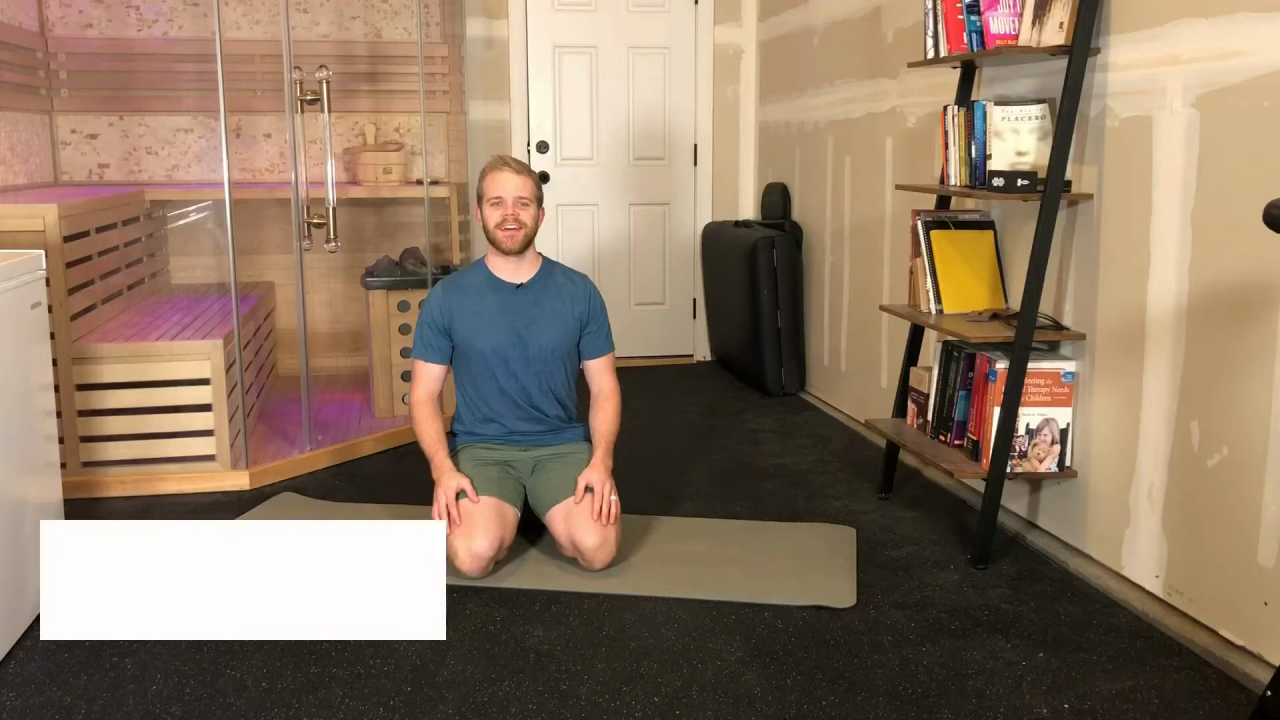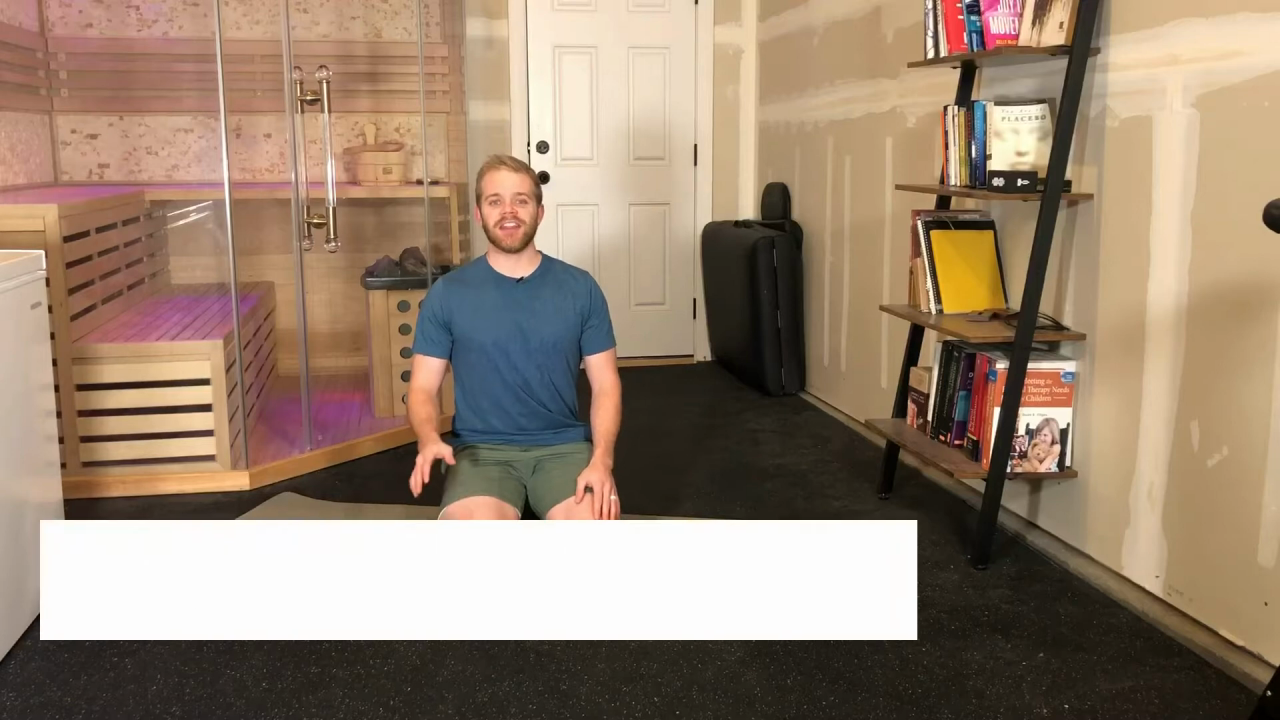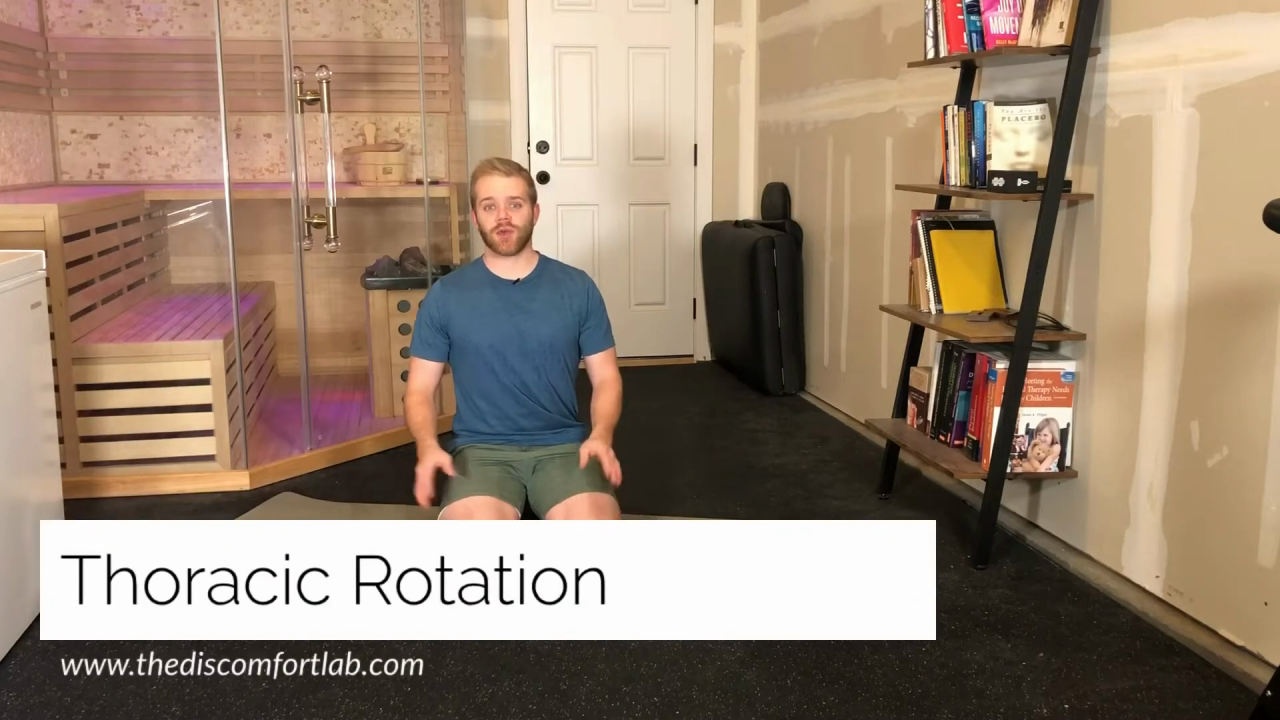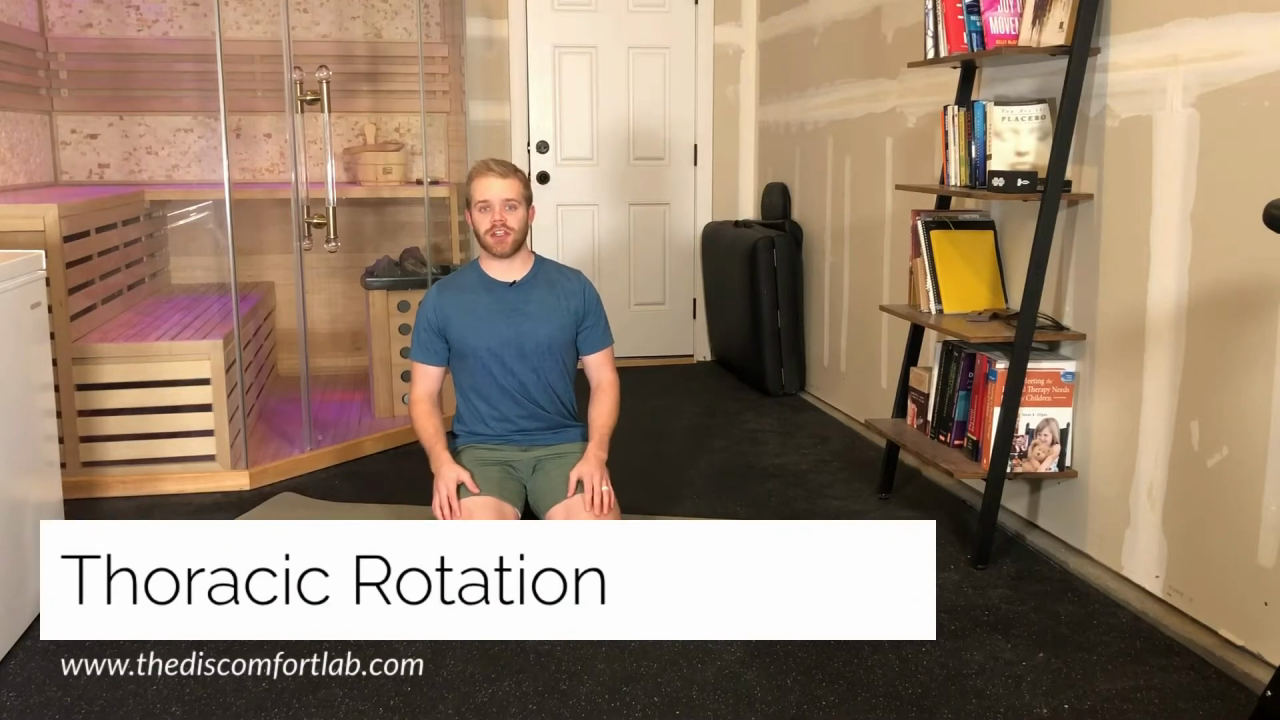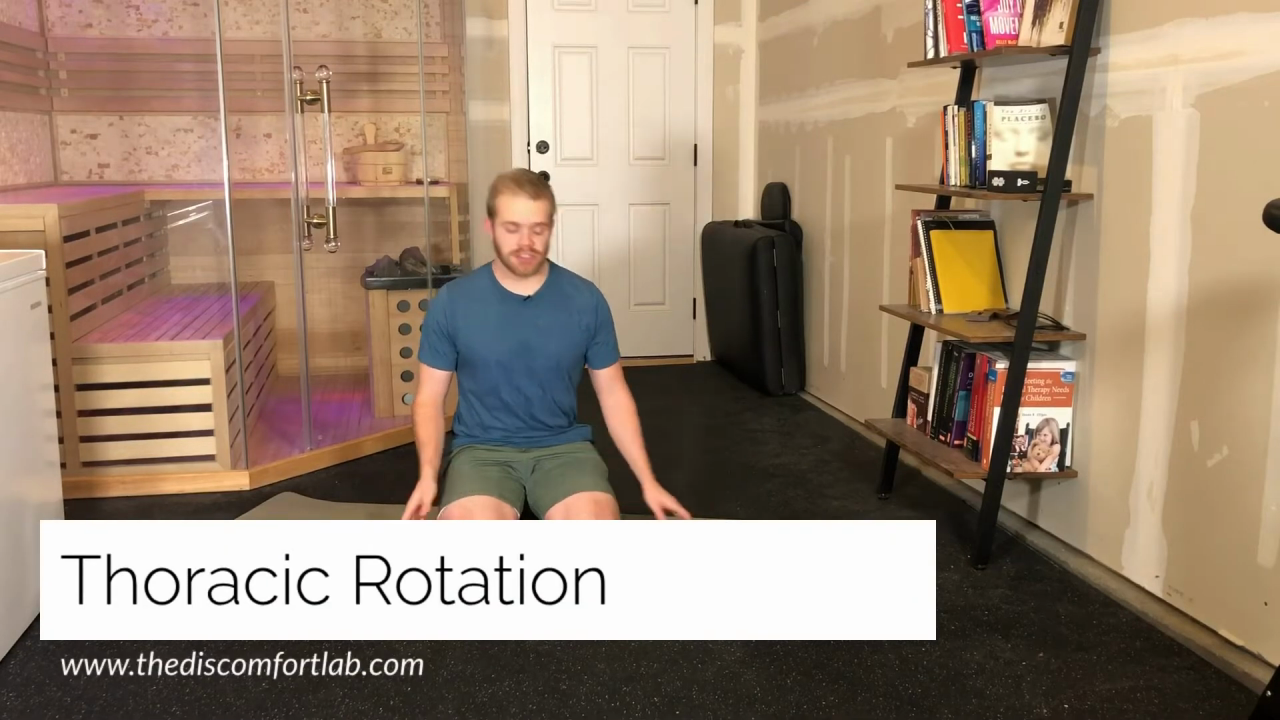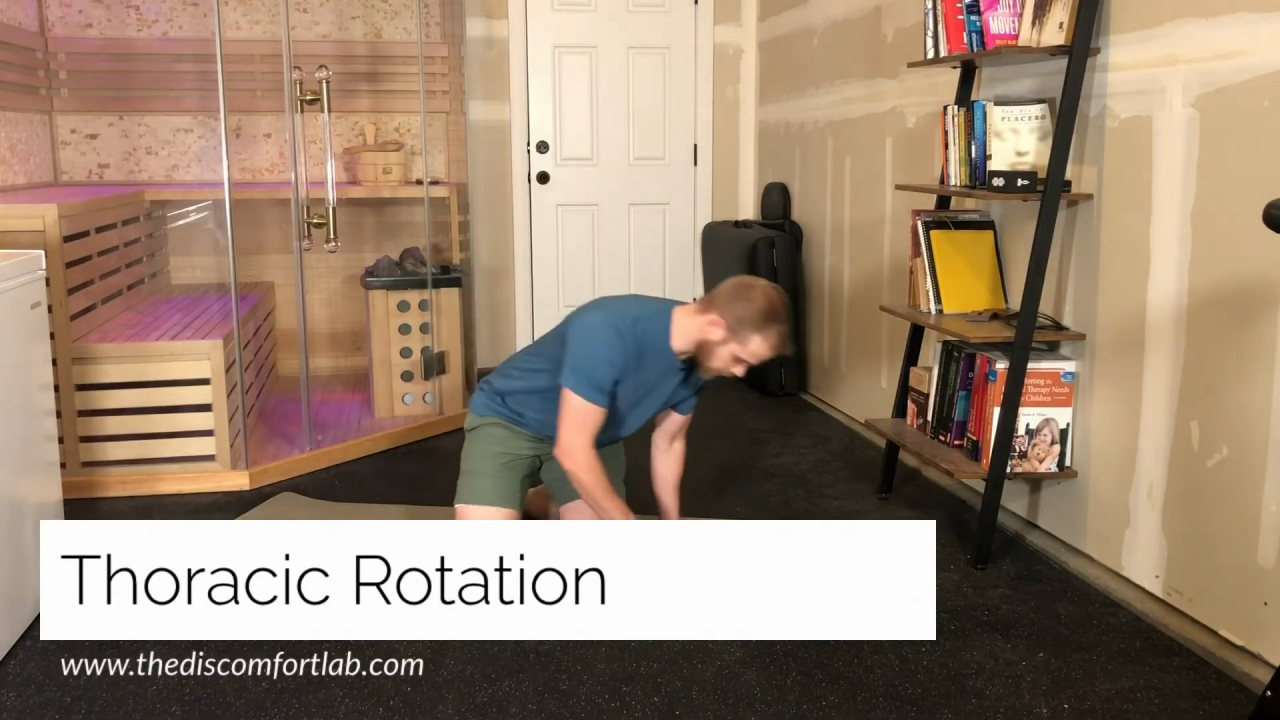
dt=0.7s
person 1, frame 1
left shoulder: (579, 292)
right shoulder: (447, 297)
left elbow: (604, 387)
right elbow: (424, 395)
left wrist: (602, 460)
right wrist: (443, 468)
left hip: (562, 444)
right hip: (481, 447)
left knee: (595, 547)
right knee: (473, 556)
left ankle: (540, 511)
right ankle: (510, 513)
person 1, frame 2
left shoulder: (580, 288)
right shoulder: (447, 294)
left elbow: (605, 384)
right elbow: (423, 387)
left wrist: (601, 458)
right wrist: (429, 440)
left hip: (563, 445)
right hip: (482, 448)
person 1, frame 3
left shoulder: (577, 288)
right shoulder: (445, 296)
left elbow: (606, 378)
right elbow: (420, 389)
left wrist: (601, 434)
right wrist: (427, 446)
left hip: (562, 444)
right hip: (481, 448)
person 1, frame 4
left shoulder: (574, 288)
right shoulder: (442, 299)
left elbow: (604, 380)
right elbow: (424, 395)
left wrist: (595, 453)
right wrist: (441, 460)
left hip: (562, 445)
right hip: (481, 448)
person 1, frame 5
left shoulder: (585, 300)
right shoulder: (452, 302)
left elbow: (614, 393)
right elbow: (430, 398)
left wrist: (649, 482)
right wrist: (428, 475)
left hip: (562, 447)
right hip: (482, 449)
person 1, frame 6
left shoulder: (702, 360)
right shoulder: (610, 331)
left elbow: (668, 440)
right elbow: (572, 450)
right hip: (505, 420)
left ankle: (551, 499)
right ankle: (523, 499)
